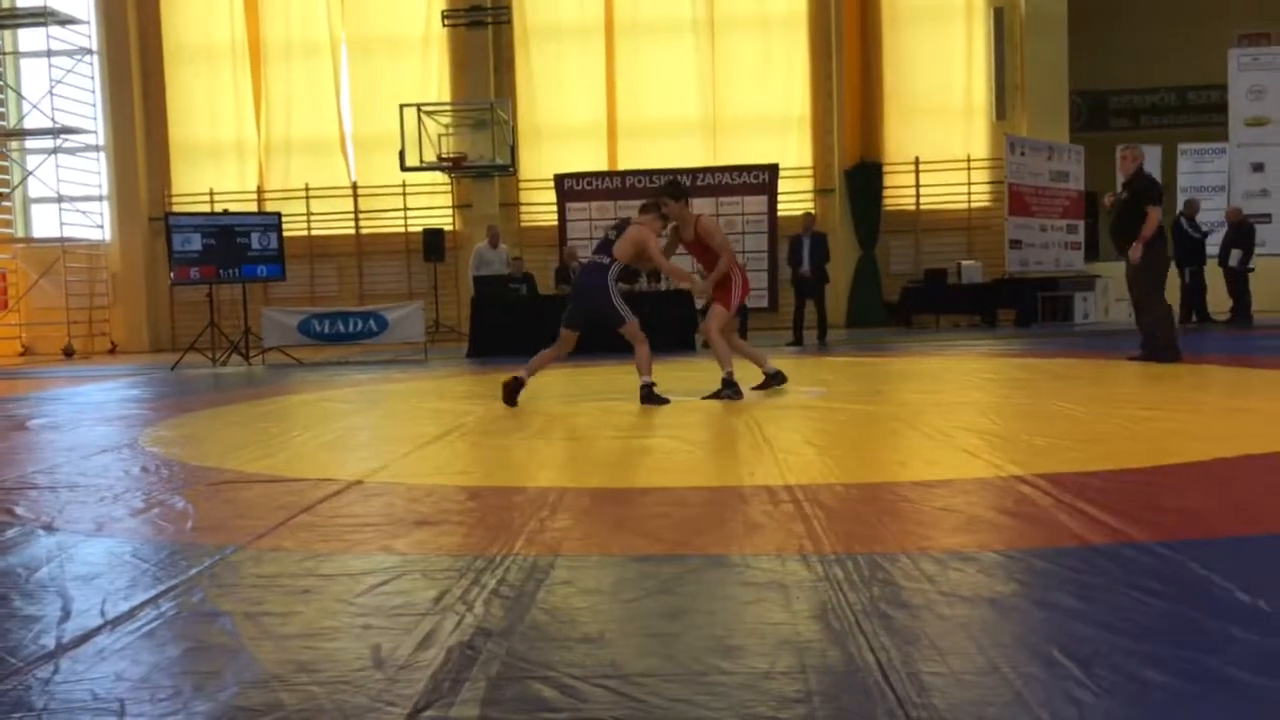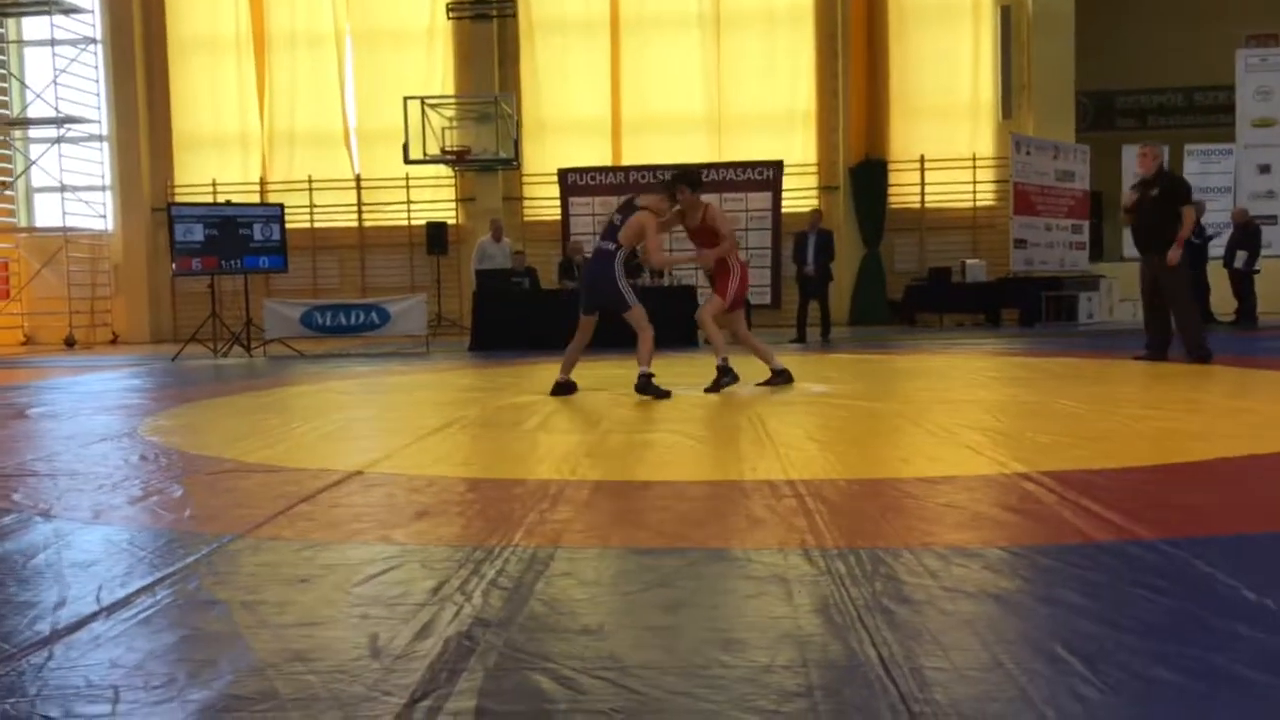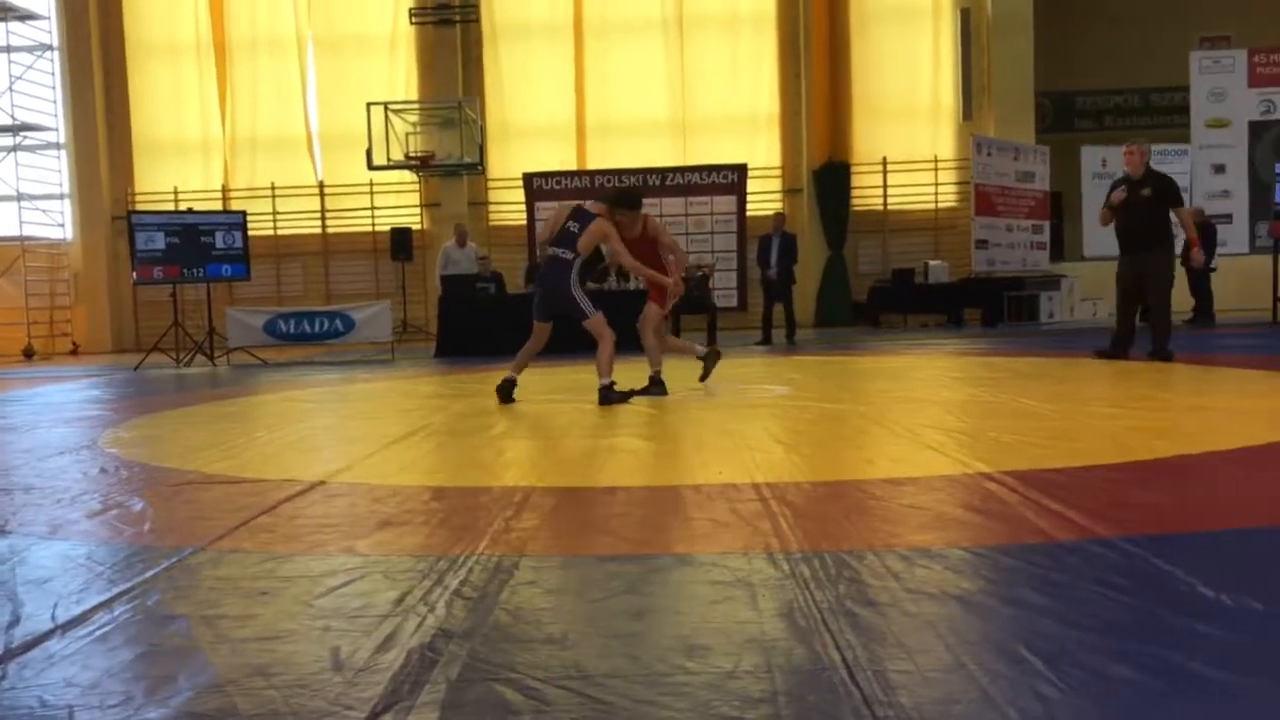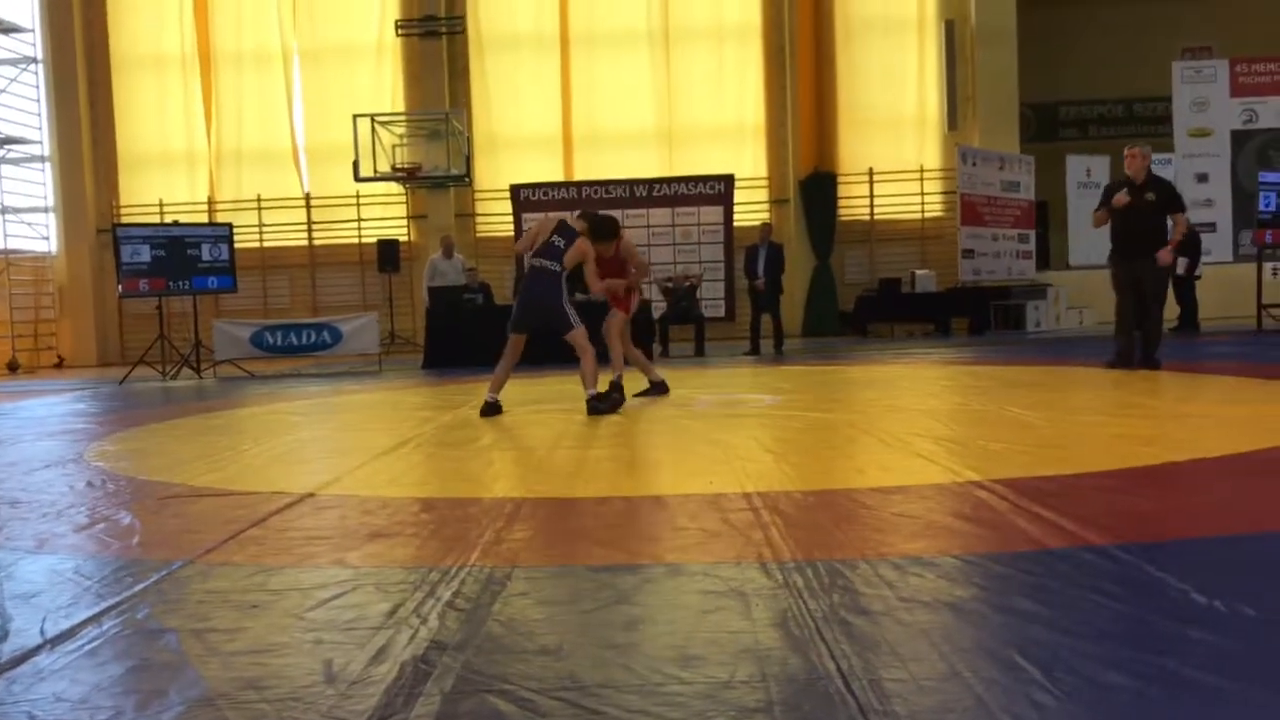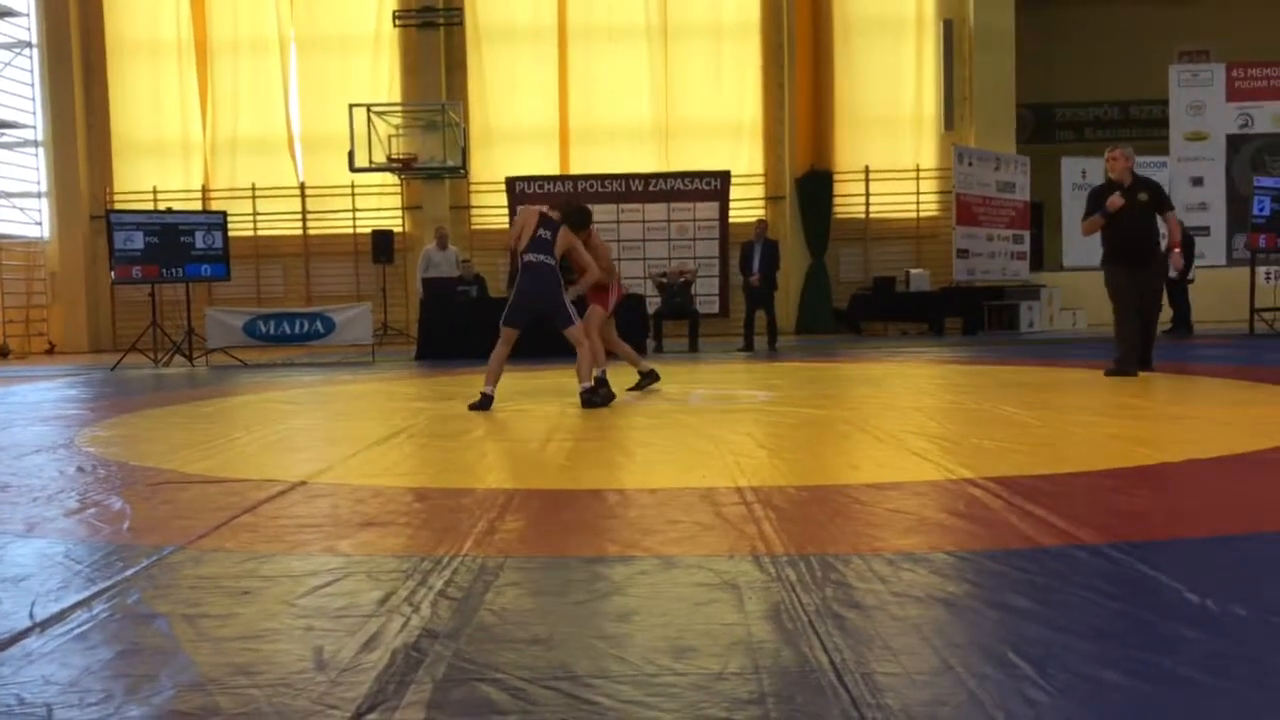
dt=0.4s
person 1, frame 1
left shoulder: (1146, 183)
right shoulder: (1127, 187)
left elbow: (1154, 215)
left wrist: (1138, 243)
right wrist: (1111, 207)
left hip: (1147, 252)
right hip: (1134, 254)
left knee: (1152, 300)
right knee: (1141, 302)
left ankle: (1167, 349)
right ankle: (1150, 349)
person 1, frame 2
left shoulder: (1173, 182)
right shoulder: (1137, 188)
left elbow: (1189, 215)
right elbow: (1129, 222)
left wrist: (1178, 246)
right wrist: (1127, 207)
left hip: (1170, 254)
right hip: (1149, 256)
left knee: (1181, 301)
right knee: (1152, 304)
left ankle: (1198, 349)
right ankle: (1156, 348)
person 1, frame 3
left shoulder: (1162, 182)
right shoulder: (1118, 185)
left elbow: (1182, 214)
right elbow: (1103, 221)
left wrist: (1194, 245)
right wrist: (1111, 204)
left hip: (1158, 253)
right hip: (1129, 254)
left knee: (1159, 301)
right knee: (1125, 303)
left ankle: (1160, 348)
right ankle: (1119, 347)
person 1, frame 4
left shoulder: (1163, 187)
right shoulder: (1114, 188)
left elbow: (1180, 221)
right elbow: (1096, 222)
left wrist: (1170, 247)
right wrist: (1112, 206)
left hip: (1154, 259)
right hip: (1122, 259)
left knee: (1153, 309)
right knee: (1126, 308)
left ankle: (1148, 355)
right ankle: (1125, 355)
person 1, frame 5
left shoulder: (1150, 187)
right shoulder: (1099, 193)
left elbow: (1171, 218)
right elbow: (1086, 229)
left wrist: (1176, 249)
right wrist: (1106, 211)
left hip: (1150, 263)
right hip: (1117, 265)
left knee: (1150, 313)
right knee: (1124, 313)
left ankle: (1144, 357)
right ankle: (1125, 362)
person 2, frame 1
left shoulder: (619, 226)
right shoulder: (644, 232)
right elbow: (666, 266)
right wrist: (697, 282)
left hip: (581, 285)
right hip: (602, 288)
left knee: (562, 346)
right knee: (640, 341)
left ankle: (520, 379)
right ankle: (647, 389)
person 2, frame 2
left shoulder: (626, 203)
right shoulder: (648, 219)
right elbow: (656, 261)
right wrist: (693, 257)
left hip: (591, 271)
right hip: (611, 273)
left knee: (584, 332)
right knee: (645, 329)
left ankle: (562, 381)
right ankle: (644, 379)
person 2, frame 3
left shoulder: (567, 210)
right shoulder: (605, 227)
left elbow: (541, 240)
right elbow: (629, 263)
right wrist: (663, 280)
left hip: (545, 280)
right hip: (567, 283)
left knee: (538, 339)
right knee: (606, 336)
left ankle: (509, 381)
right ankle: (606, 389)
person 2, frame 4
left shoulder: (548, 223)
right shoulder: (585, 247)
left elbow: (519, 249)
right elbow: (596, 289)
right wrist: (615, 283)
left hip: (528, 292)
right hip: (553, 295)
left knee: (511, 353)
right knee: (586, 350)
left ankle: (490, 402)
right ankle: (594, 400)
person 2, frame 5
left shoulder: (528, 213)
right shoulder: (568, 235)
left elbow: (512, 244)
right elbow: (594, 272)
right wrist: (572, 291)
left hip: (526, 286)
right hip: (552, 288)
left knee: (504, 344)
right knee: (582, 343)
left ankle: (486, 396)
right ankle: (587, 392)
person 3, frame 1
left shoulder: (704, 224)
right shoulder: (676, 231)
left elbow: (728, 255)
right elbow: (663, 257)
left wrist: (710, 281)
left hip: (733, 281)
right hip: (721, 283)
left knee: (710, 328)
right knee: (727, 336)
left ankle: (730, 384)
right ankle: (772, 373)
person 3, frame 2
left shoulder: (712, 212)
right shoulder: (681, 215)
left elbow: (733, 241)
left wrist: (714, 253)
left hip: (733, 273)
right hip: (722, 276)
left knee: (704, 315)
right knee: (740, 333)
left ankle: (725, 369)
right ankle: (780, 371)
person 3, frame 3
left shoulder: (650, 224)
right shoulder: (616, 228)
left elbow: (678, 251)
left wrist: (677, 277)
right hip: (653, 282)
left knee: (645, 325)
right knee: (659, 339)
left ankle: (656, 382)
right ankle: (706, 352)
person 3, frame 4
left shoulder: (623, 246)
left elbow: (643, 270)
left wrist: (624, 282)
left hip: (626, 292)
right hip: (613, 294)
left knee: (610, 330)
right knee: (625, 346)
left ankle: (616, 385)
right ankle: (657, 382)
person 3, frame 5
left shoulder: (593, 241)
left elbow: (609, 275)
left hip: (607, 288)
right hip: (595, 289)
left knee: (589, 327)
right knee: (610, 340)
left ankle: (602, 382)
right ankle: (647, 372)
